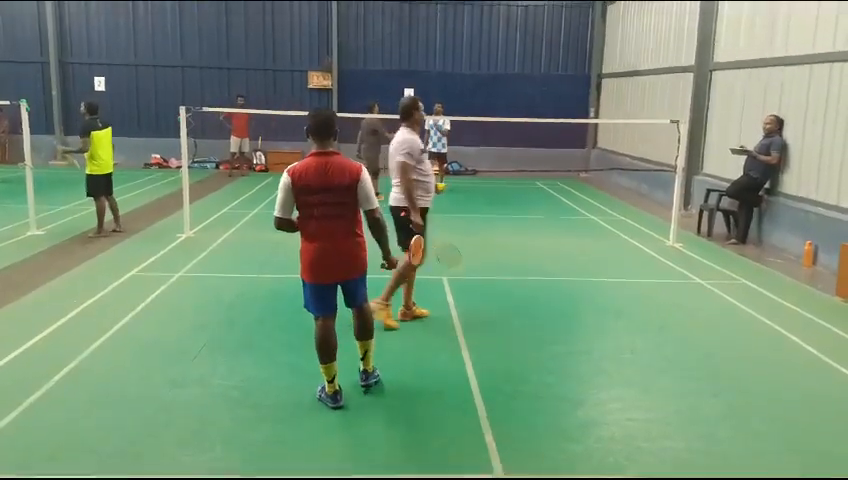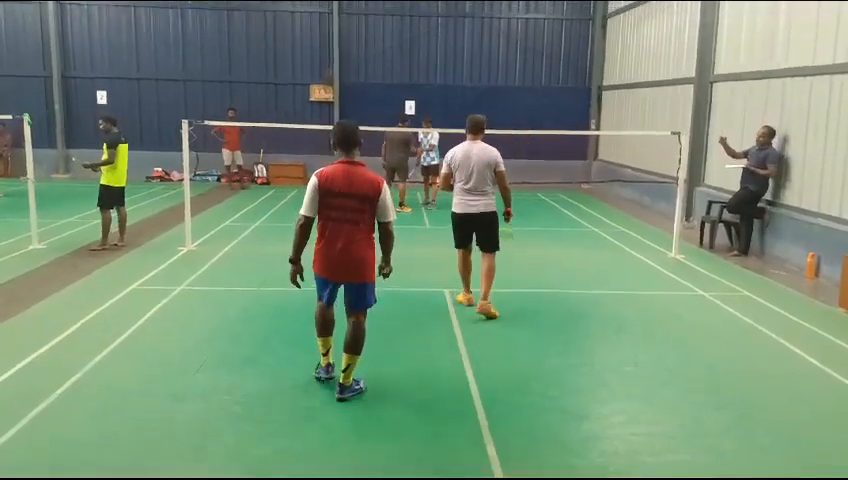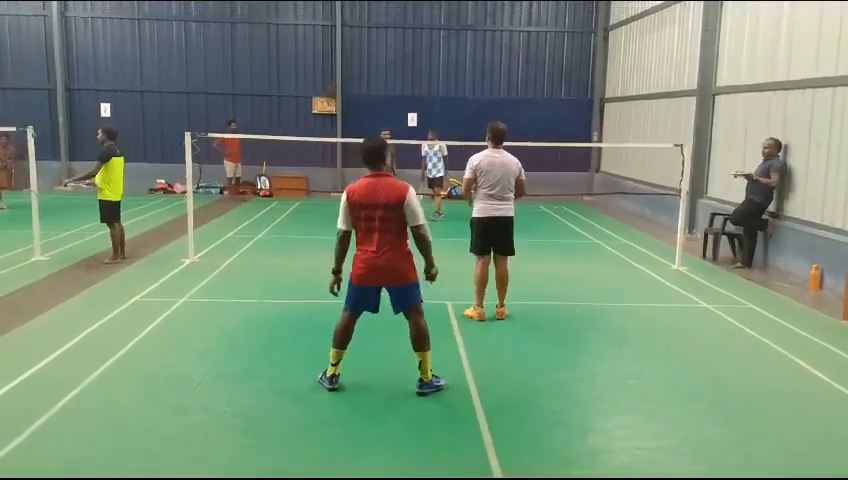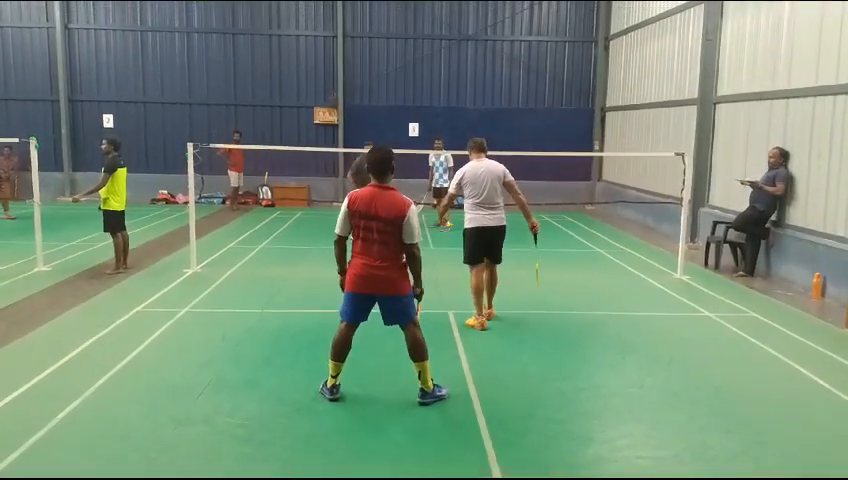
dt=1s
person 1, frame 1
left shoulder: (293, 173)
right shoulder: (355, 170)
left elbow: (280, 222)
right elbow: (374, 217)
right wrist: (387, 252)
left hip: (316, 259)
right hip: (352, 256)
left knee: (324, 319)
right knee: (361, 308)
left ankle: (331, 388)
right ankle: (367, 370)
person 1, frame 2
left shoulder: (320, 177)
right shoulder: (377, 182)
left elbow: (304, 223)
right elbow: (386, 229)
left wrist: (295, 260)
right wrist: (386, 260)
left hip: (327, 260)
right hip: (361, 262)
left knee: (324, 306)
right knee: (356, 317)
left ankle: (326, 364)
right ankle: (346, 382)
person 1, frame 3
left shoulder: (351, 192)
right shoulder: (404, 190)
left elbow: (343, 236)
right elbow: (420, 233)
left wrist: (336, 271)
right wrist: (430, 263)
left hip: (365, 268)
right hip: (400, 267)
left knee: (348, 317)
right knee: (416, 317)
left ankle: (331, 374)
right ankle: (426, 378)
person 1, frame 4
left shoulder: (352, 199)
right shoulder: (404, 205)
left elbow: (339, 241)
right elbow: (412, 251)
left wrist: (342, 272)
right wrist: (418, 283)
left hip: (359, 277)
right hip: (393, 280)
left knee: (346, 327)
right knee: (412, 328)
left ankle: (332, 384)
right ankle: (427, 388)
person 2, frame 1
left shoulder: (409, 137)
right shoulder: (408, 140)
right elbow: (404, 179)
left wrist: (431, 185)
right wrist: (414, 212)
left hip: (412, 206)
right hip: (409, 207)
left ankle: (408, 307)
right ankle: (382, 302)
person 2, frame 2
left shoulder: (453, 153)
right shoulder: (492, 153)
left elbow: (444, 185)
right elbow: (503, 185)
right wrist: (508, 206)
left hip: (460, 210)
right hip: (486, 210)
left knee: (463, 252)
right knee: (488, 255)
left ankle: (467, 294)
right ankle: (484, 301)
person 2, frame 3
left shoulder: (476, 159)
right shoulder: (514, 162)
left elbow: (465, 191)
right elbow: (521, 192)
left hip: (482, 215)
right hip: (506, 216)
left knee: (482, 261)
right knee: (501, 262)
left ankle: (478, 308)
right ankle: (500, 307)
person 2, frame 4
left shoulder: (463, 172)
right shoulder: (499, 168)
left elbow: (447, 201)
right elbow: (517, 195)
left wrist: (440, 217)
right wrist: (530, 219)
left hip: (474, 225)
right hip: (498, 224)
left knee: (476, 270)
right knee: (491, 266)
left ankle: (479, 317)
right ankle: (489, 308)
person 3, frame 1
left shoulder: (86, 126)
right shoulder: (106, 124)
left elbow: (85, 148)
left wrist: (68, 150)
left hip: (95, 169)
right hip: (107, 166)
left knee: (99, 198)
right knee: (109, 196)
left ankle: (100, 230)
right ankle: (118, 224)
person 3, frame 2
left shoulder: (111, 138)
right shoulder: (121, 138)
left elbow: (111, 160)
left wrist: (92, 165)
right wrist: (100, 167)
left hip: (110, 180)
right hip: (120, 180)
left knee: (105, 209)
right knee: (120, 208)
left ankle: (104, 242)
right ankle: (121, 239)
person 3, frame 3
left shoulder: (106, 151)
right shoulder: (117, 151)
left elbow: (94, 172)
left wrist: (73, 180)
right wrist: (96, 182)
left hip: (108, 195)
right hip: (116, 193)
left knee: (112, 224)
right knee: (117, 222)
left ankle: (115, 256)
right ankle: (122, 252)
person 3, frame 4
left shoulder: (111, 162)
right shoulder: (120, 161)
left elbow: (102, 184)
left wrist: (82, 195)
right wrist: (103, 200)
left hip: (111, 204)
right hip: (119, 203)
left knee: (115, 234)
right knee: (122, 231)
left ankle: (118, 266)
right ankle: (124, 262)
person 4, frame 1
left shoulder: (777, 141)
right shoulder: (765, 138)
left elbow: (774, 160)
left wrist: (755, 155)
right wrist: (748, 151)
left hip: (756, 177)
right hip: (751, 175)
left knee: (731, 191)
right knee: (745, 206)
left ankle: (757, 200)
right ankle: (740, 237)
person 4, frame 2
left shoulder: (772, 153)
right shoulder: (754, 149)
left elbow: (772, 173)
right elbow: (735, 155)
left wrist: (753, 169)
right wrist: (725, 145)
left hip: (755, 188)
right hip: (747, 187)
left knee: (731, 206)
right knee: (745, 218)
left ankle: (760, 212)
right ankle: (742, 249)
person 4, frame 3
left shoulder: (776, 164)
right shoulder: (766, 162)
left elbow: (774, 182)
left wrist: (755, 178)
right wrist: (746, 176)
left hip: (759, 200)
right hip: (753, 199)
left knee: (735, 218)
right knee: (749, 231)
left ankle: (764, 224)
right ankle: (746, 261)
person 4, frame 4
left shoulder: (781, 172)
right shoulder: (771, 171)
left elbow: (779, 191)
left wrist: (760, 185)
right wrist: (752, 184)
left hip: (762, 209)
right hip: (757, 207)
left knee: (737, 224)
right knee: (752, 239)
left ankle: (765, 233)
right ankle: (748, 270)
